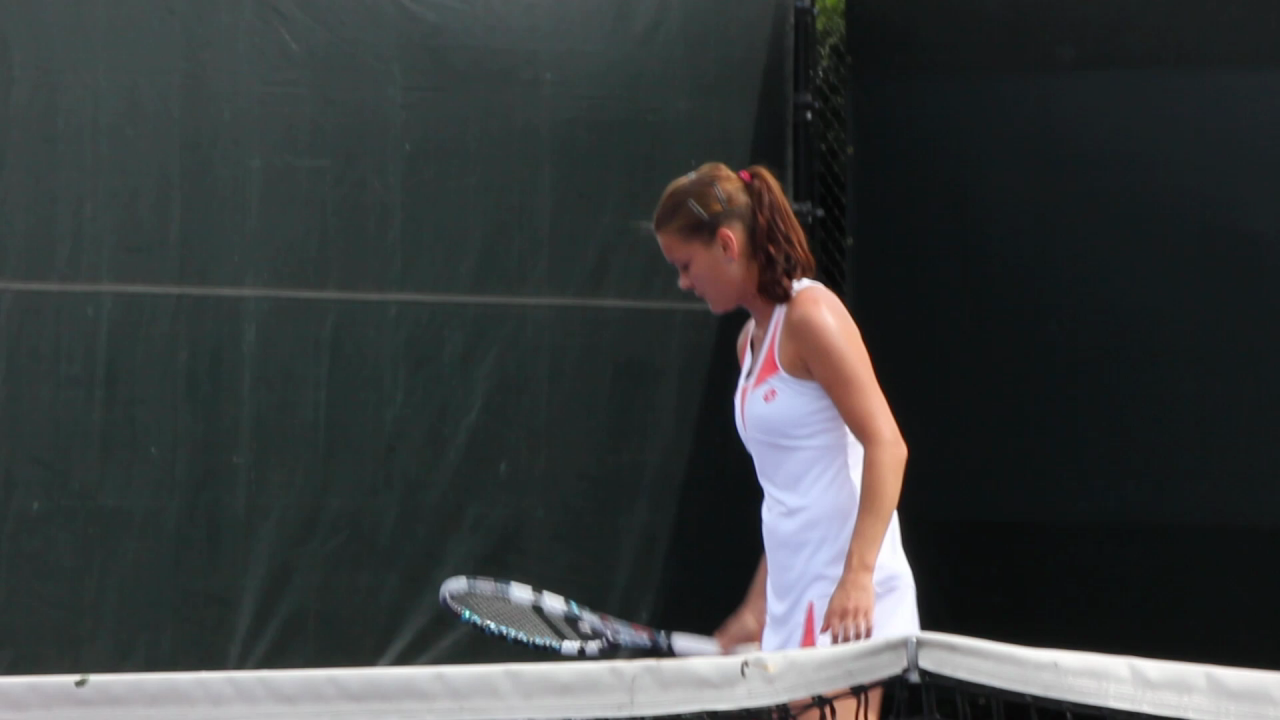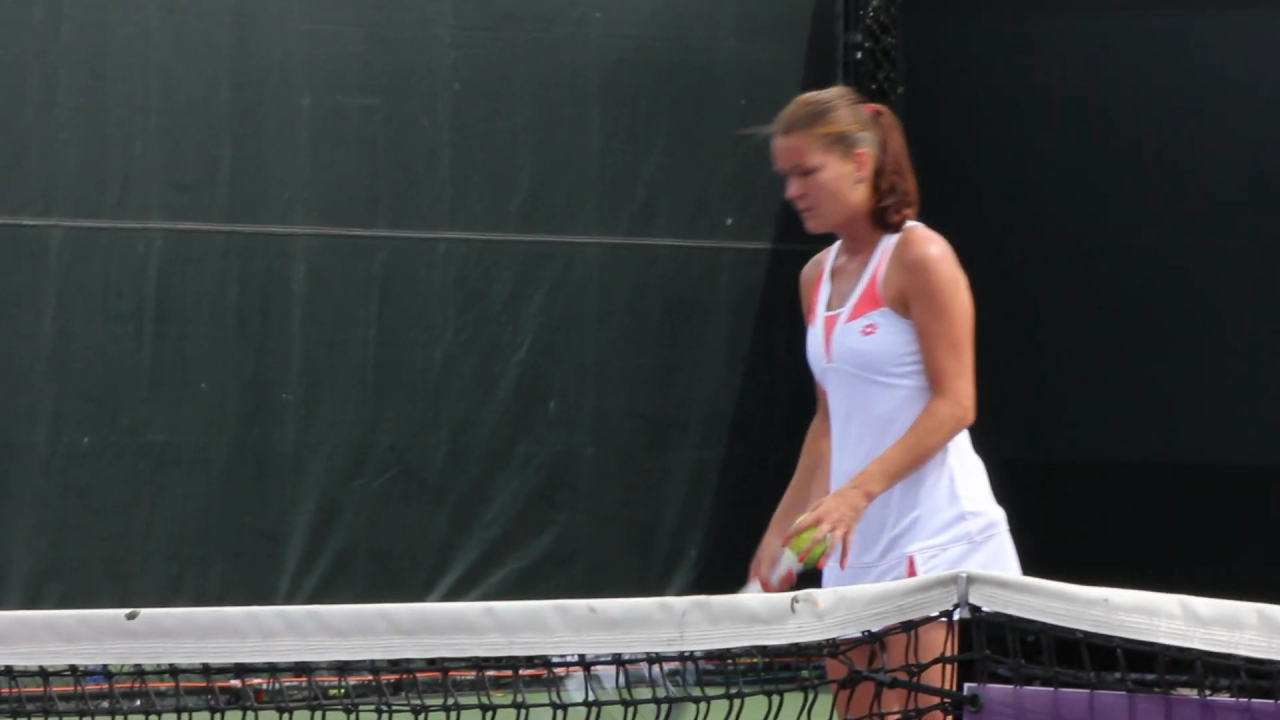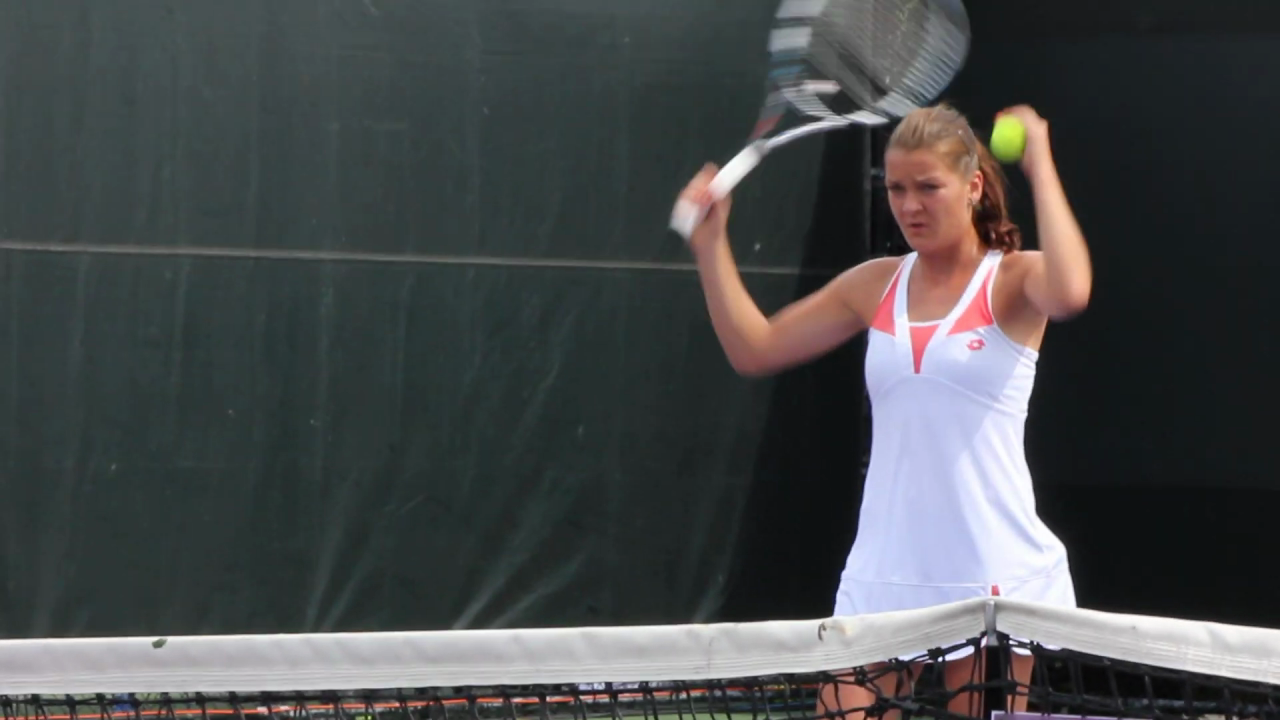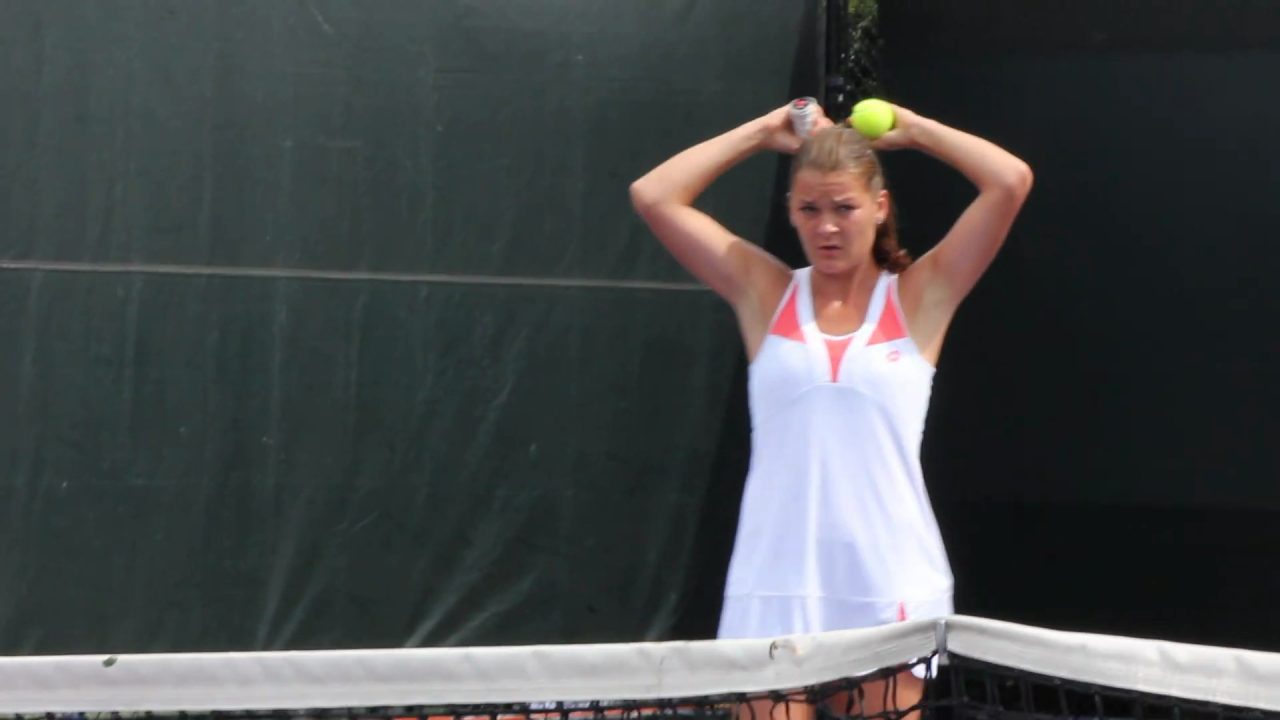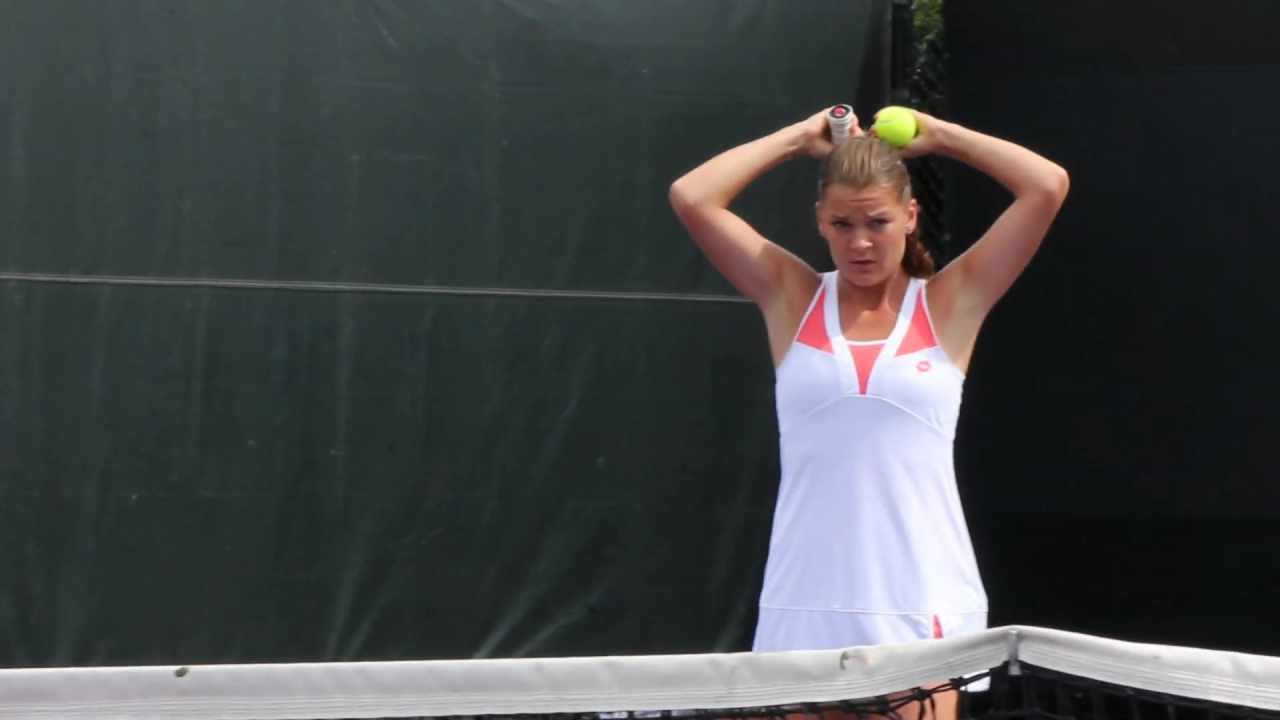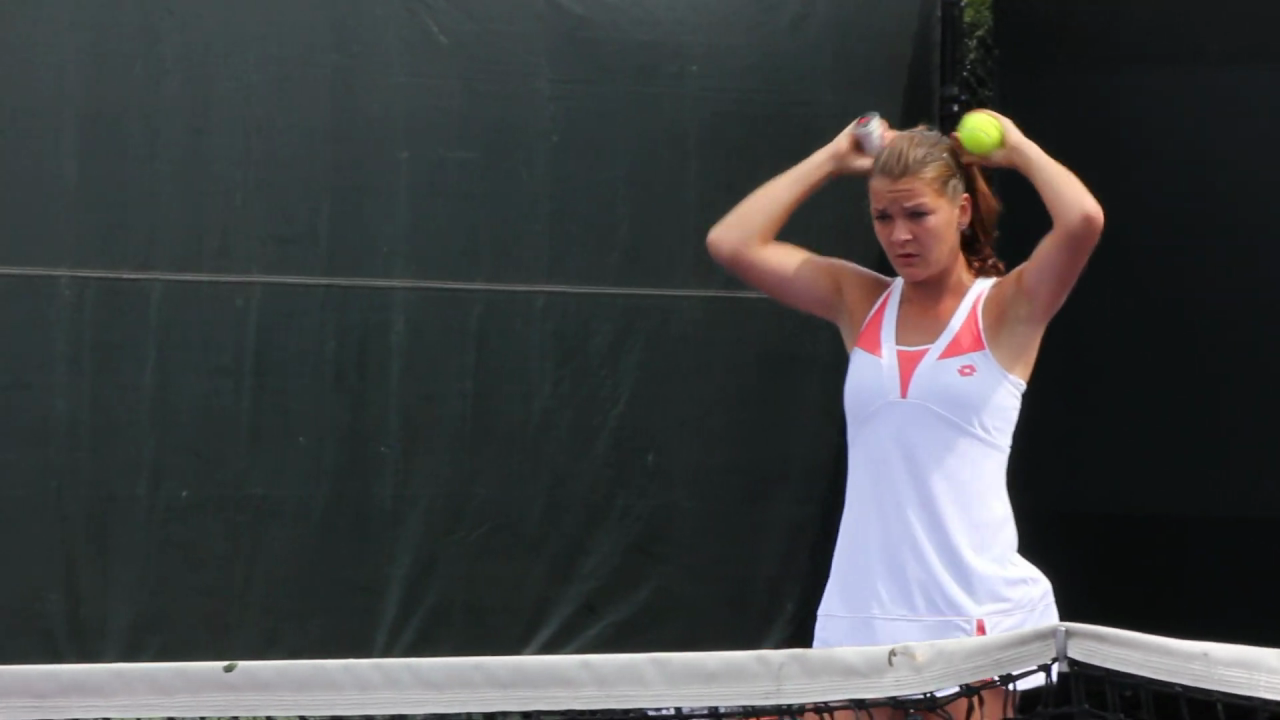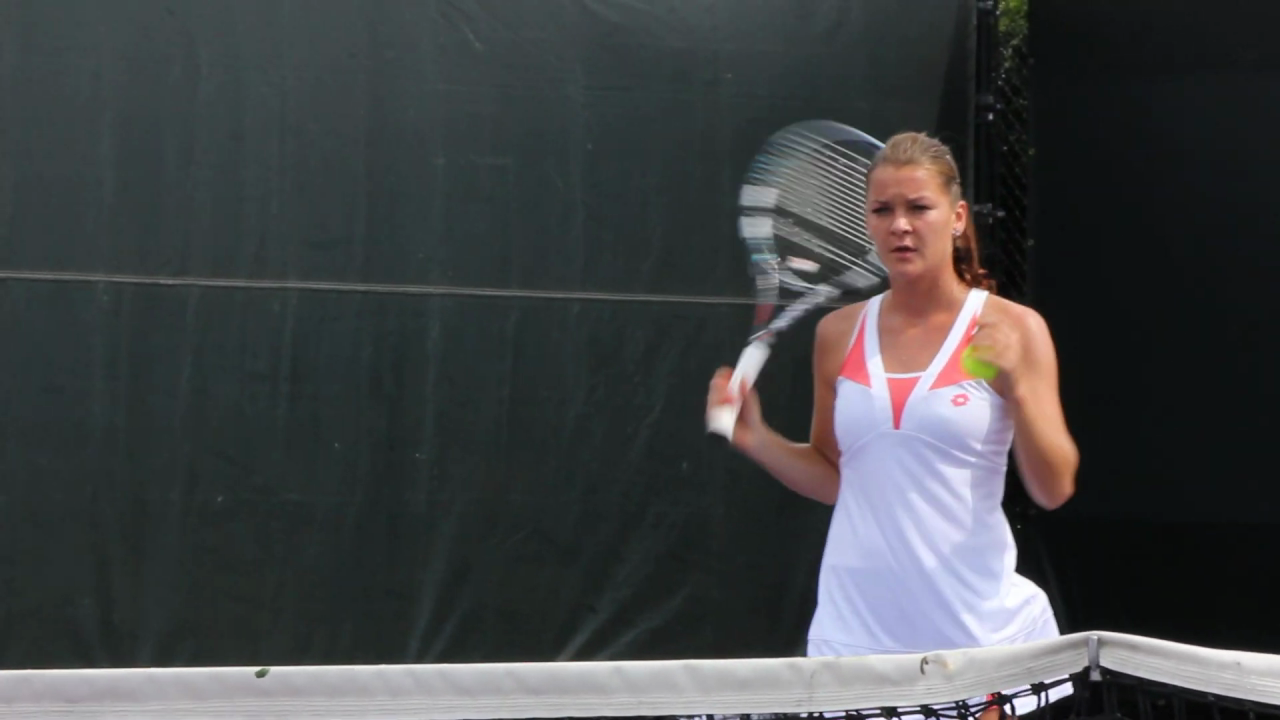
dt=0.5s
person 1, frame 1
left shoulder: (811, 315)
right shoulder: (752, 338)
left elbow: (885, 445)
left wrist: (856, 578)
right wrist: (757, 604)
left hip: (844, 598)
right hip: (794, 601)
person 1, frame 2
left shoulder: (921, 256)
right shoulder: (816, 276)
left elbow: (955, 404)
left wrist: (856, 493)
right wrist: (782, 529)
left hip: (935, 538)
right hip: (860, 544)
person 1, frame 3
left shoulder: (1013, 282)
right shoulder: (874, 283)
left elbow: (1070, 295)
right elbow: (753, 352)
left wrist: (1039, 169)
right wrist: (711, 234)
left hip: (992, 573)
right hip: (883, 572)
person 1, frame 4
left shoulder: (919, 297)
right shoulder: (765, 291)
left elbow: (1012, 180)
right elbow: (652, 197)
left wrist: (911, 129)
right wrist: (763, 132)
left hip: (889, 593)
right hip: (775, 588)
person 1, frame 5
left shoulder: (950, 304)
right shoulder: (792, 299)
left elbow: (1049, 185)
right elbow: (691, 198)
left wrist: (937, 135)
right wrist: (801, 136)
left hip: (921, 609)
right hip: (807, 605)
person 1, frame 6
left shoulder: (1009, 309)
right shoulder: (860, 302)
left elbow: (1082, 220)
right elbow: (730, 244)
left wrist: (1019, 149)
right wrist: (833, 158)
left hip: (972, 613)
right hip: (860, 610)
person 1, frame 7
left shoulder: (1011, 330)
right shoulder: (839, 334)
left elbow: (1054, 488)
left wrist: (1017, 389)
right wrist: (755, 438)
left hip: (974, 632)
right hip: (854, 632)
